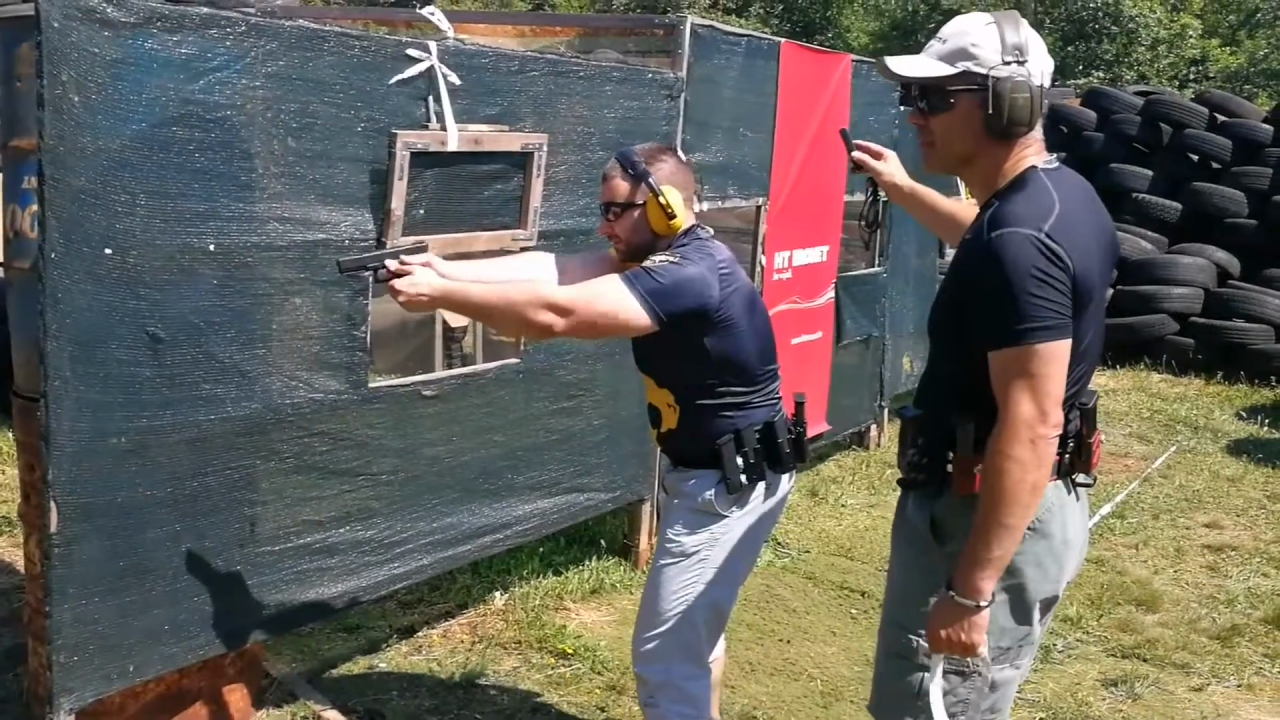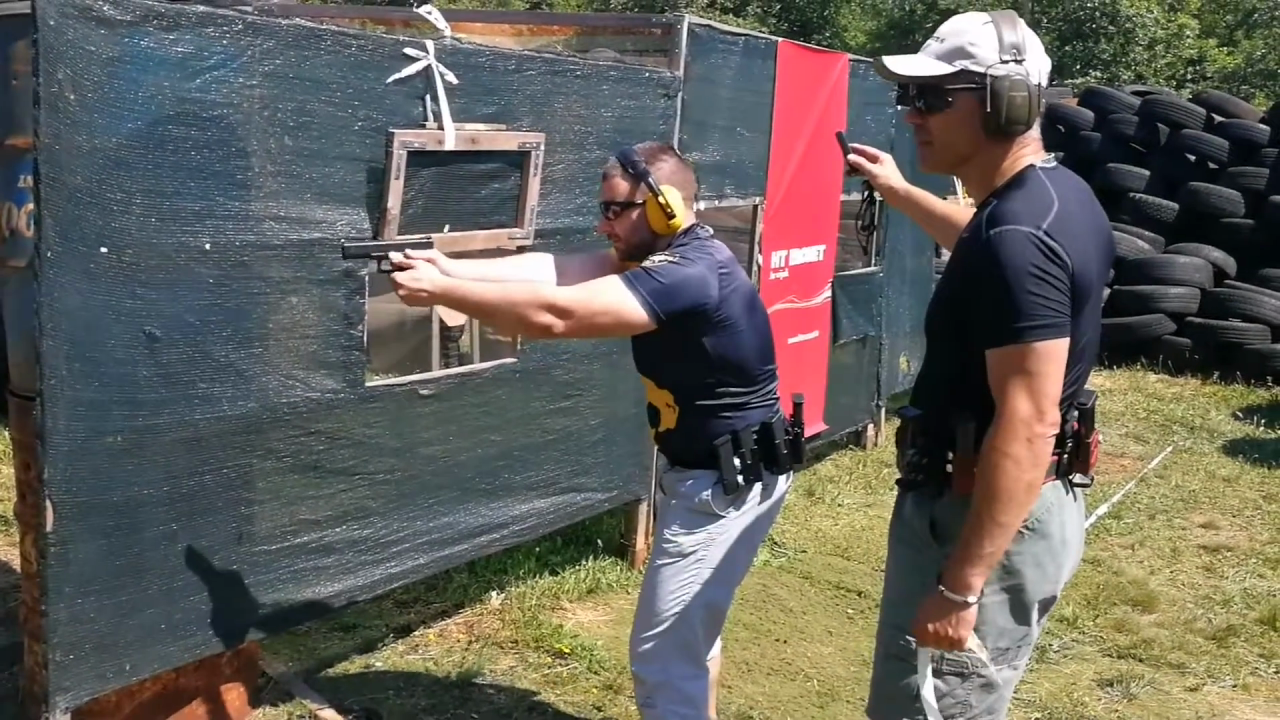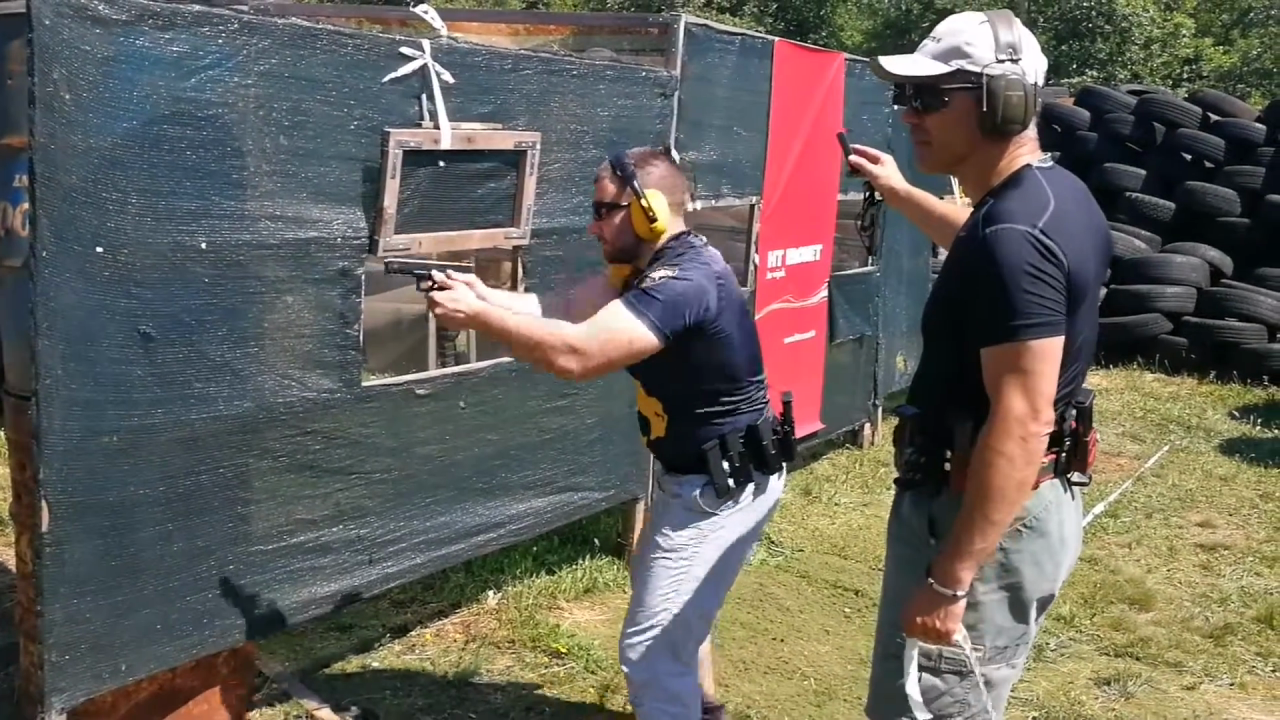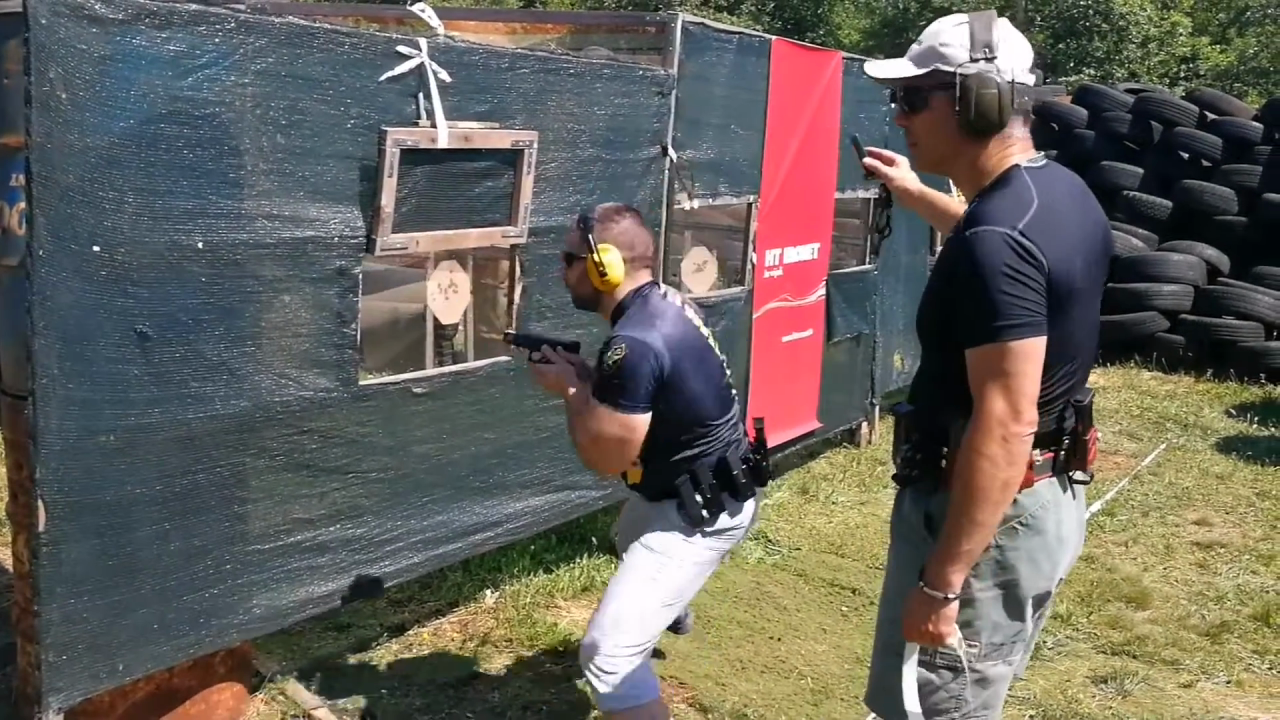
dt=0.2s
person 1, frame 1
left shoulder: (1020, 239)
right shoulder: (1063, 193)
left elbow: (1030, 428)
left wrist: (970, 590)
right wrist: (904, 190)
left hip: (988, 514)
right hip: (1032, 506)
person 1, frame 2
left shoulder: (1020, 236)
right shoulder: (1058, 193)
left elbow: (1028, 425)
left wrist: (960, 585)
right wrist: (899, 193)
left hip: (988, 514)
right hip: (1025, 506)
person 1, frame 3
left shoulder: (1015, 234)
right shoulder: (1055, 192)
left elbow: (1022, 423)
left wrist: (948, 579)
right wrist: (901, 194)
left hip: (989, 514)
right hip: (1032, 502)
person 1, frame 4
left shoulder: (996, 237)
right shoulder: (1059, 191)
left elbow: (1005, 424)
left wrist: (940, 581)
right wrist: (916, 194)
left hip: (989, 512)
right hip: (1042, 497)
person 2, frame 1
left shoulder: (688, 275)
right shoulder: (667, 257)
left elbow: (555, 312)
right elbow: (555, 270)
left wrist: (439, 295)
right wrist: (447, 271)
left hip: (730, 484)
right hip: (706, 472)
left knee: (666, 652)
right knee: (694, 619)
person 2, frame 2
left shoulder: (688, 274)
right shoulder: (666, 255)
left elbow: (555, 313)
right elbow: (555, 271)
left wrist: (439, 291)
right wrist: (450, 268)
left hip: (728, 485)
right hip: (701, 472)
left knee: (662, 652)
right knee: (690, 619)
person 2, frame 3
left shoulder: (682, 283)
right shoulder: (656, 263)
left elbow: (576, 354)
right elbow: (575, 314)
left wrist: (476, 313)
right wrist: (486, 293)
left hip: (722, 487)
right hip: (694, 474)
left knee: (651, 649)
right knee: (674, 610)
person 2, frame 4
left shoulder: (637, 343)
right shoulder: (658, 302)
left elbow: (606, 457)
left wrist: (569, 388)
right wrist: (582, 376)
left hip: (700, 513)
right hip: (685, 492)
left knee: (609, 656)
right knee: (633, 540)
right ankle: (666, 608)
